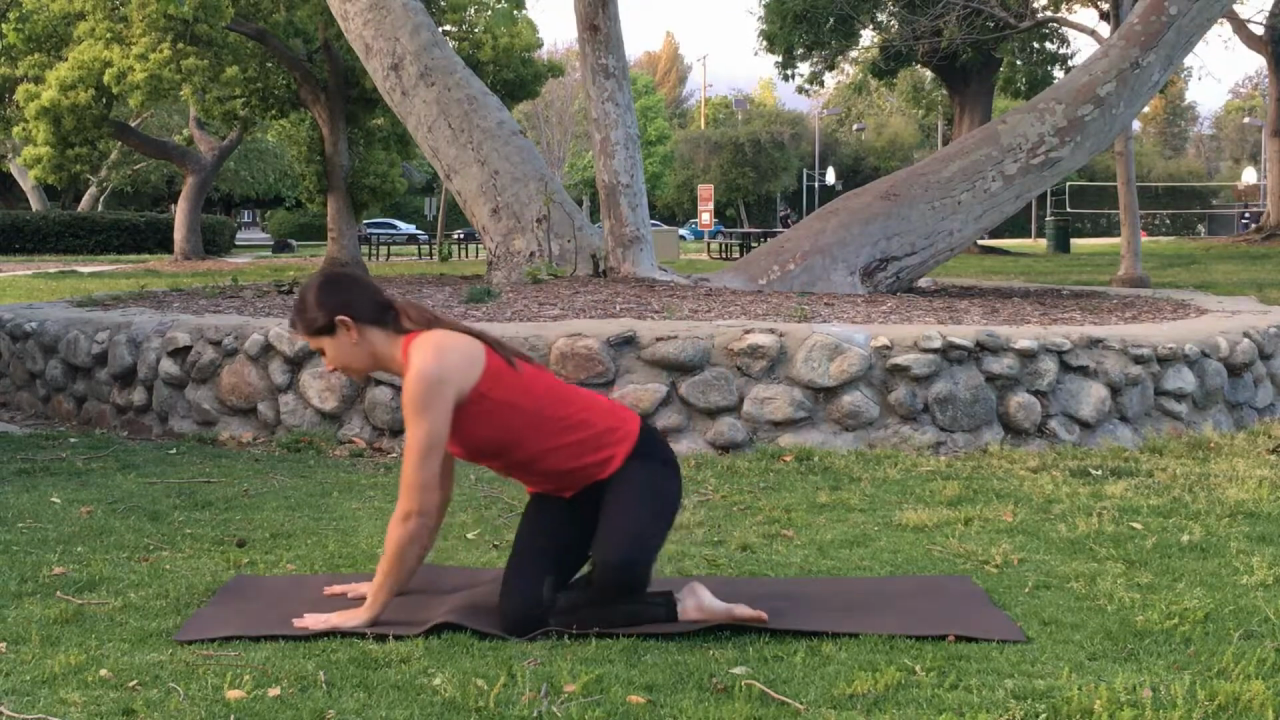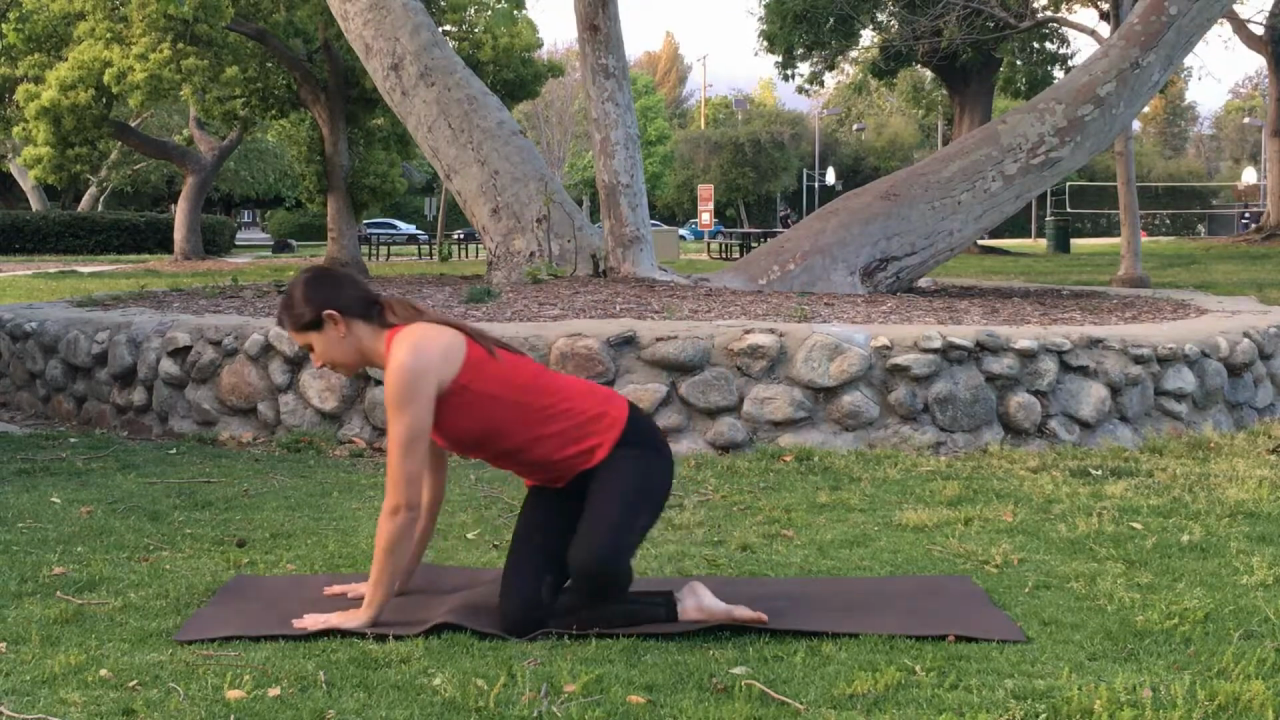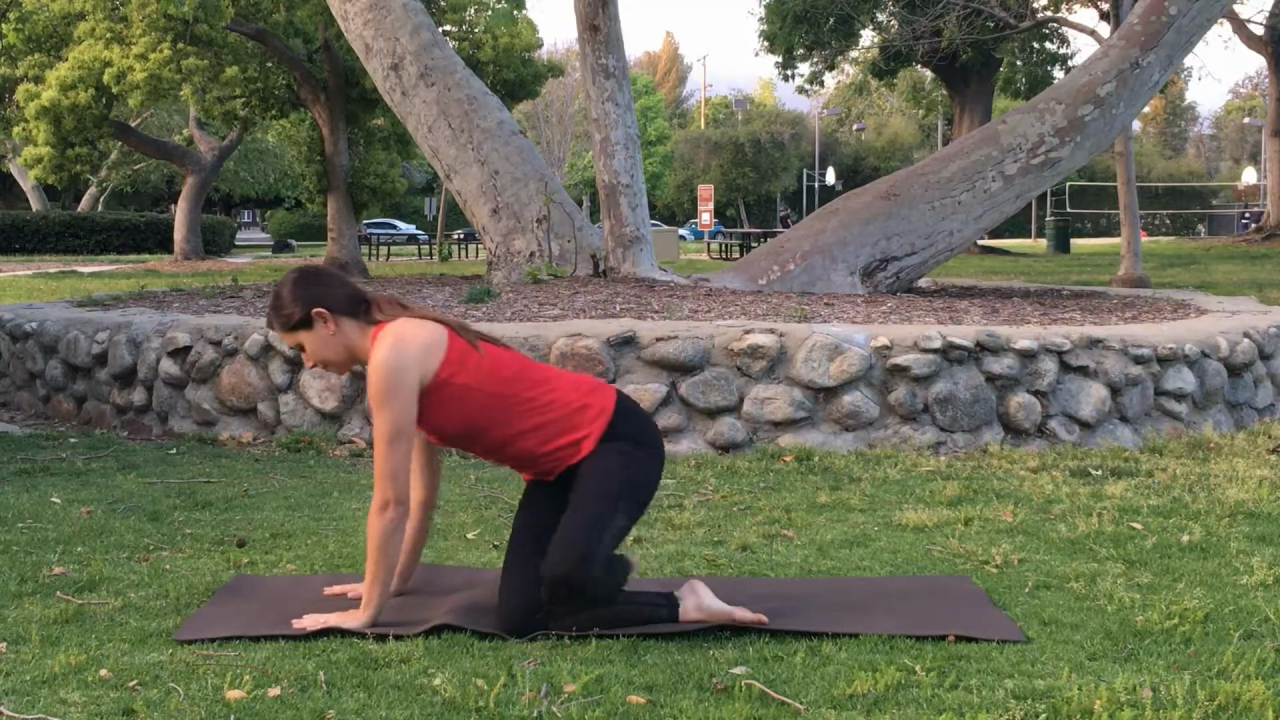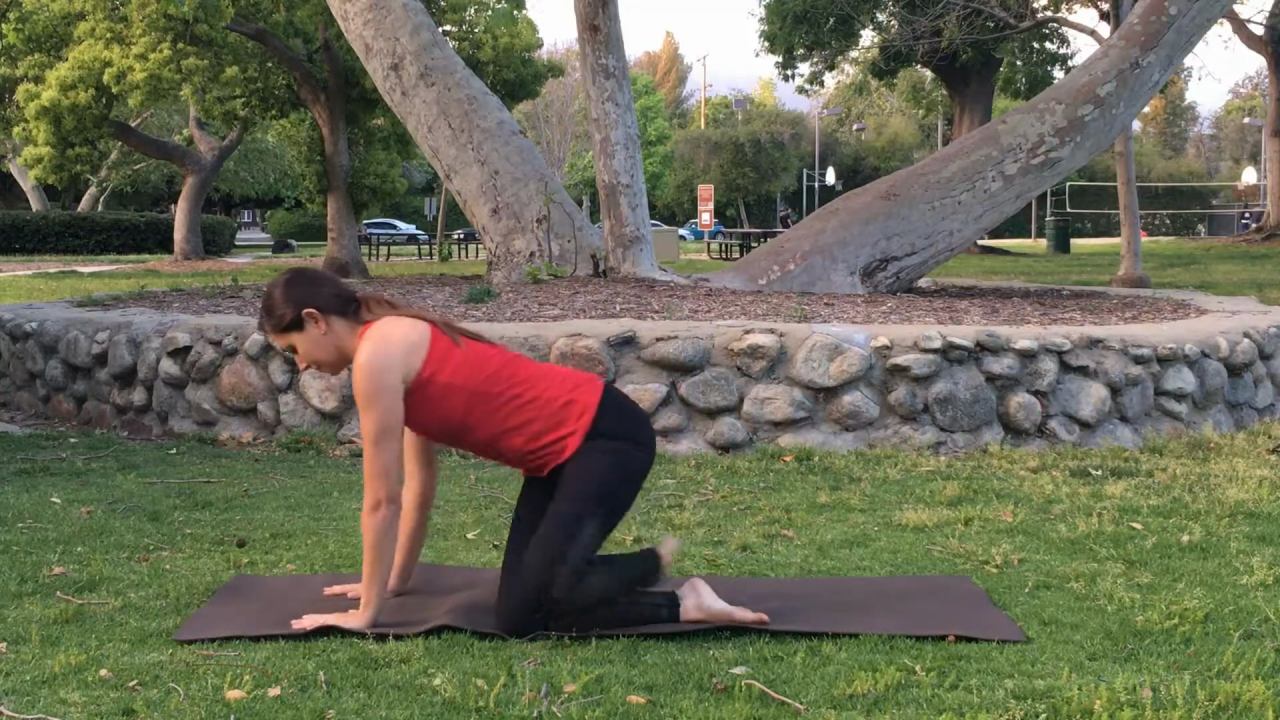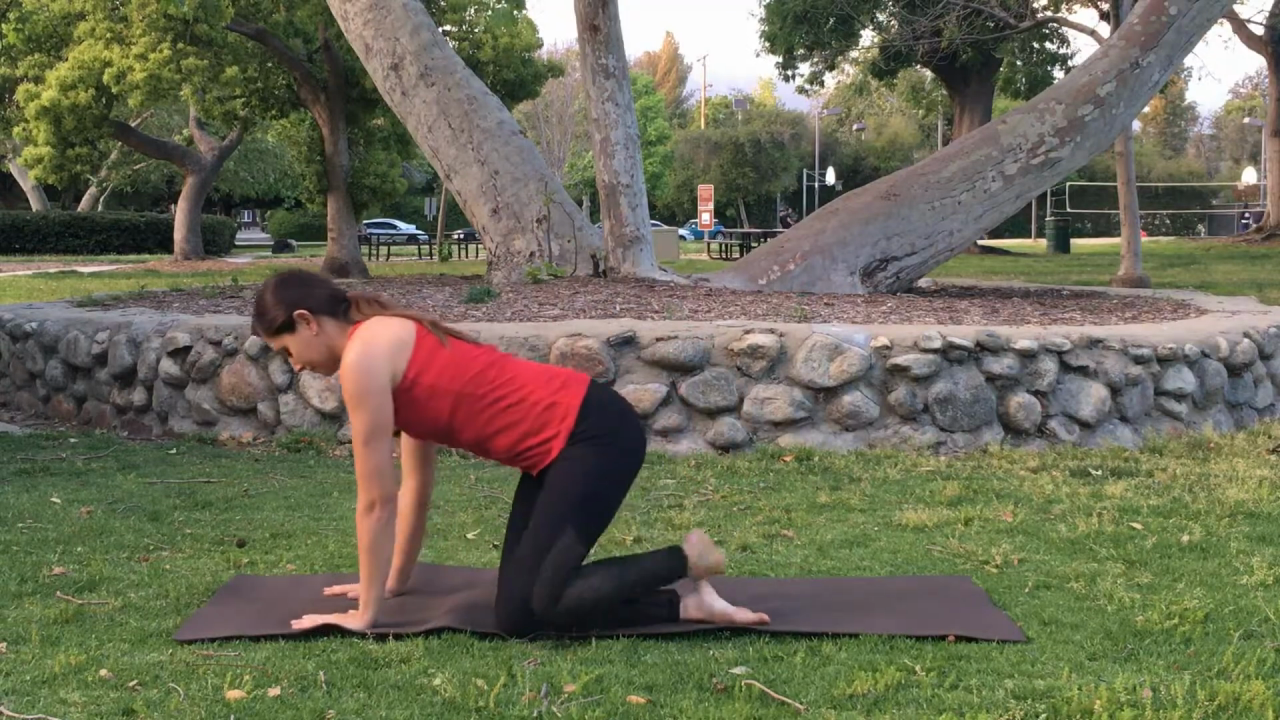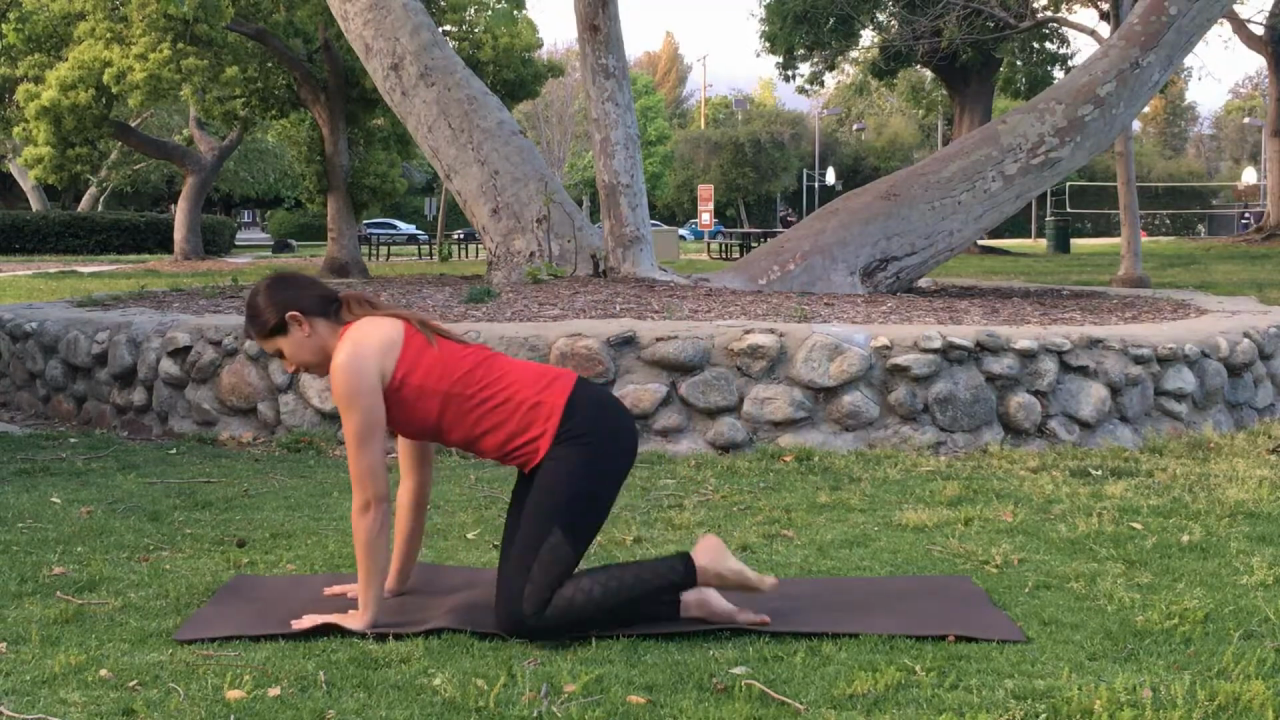
dt=0.1s
person 1, frame 1
left shoulder: (429, 363)
right shoulder: (423, 361)
left elbow: (414, 512)
right elbow: (435, 497)
left wrist: (370, 610)
right wrist: (388, 582)
left hip: (630, 461)
right hip: (563, 486)
left knee: (616, 571)
right knee: (519, 617)
right ankle: (681, 608)
person 1, frame 2
left shoulder: (411, 357)
right shoulder: (413, 351)
left elbow: (402, 505)
right elbow: (428, 491)
left wrist: (368, 611)
right wrist: (393, 579)
left hip: (624, 445)
right hip: (563, 469)
left knee: (593, 569)
right knee: (519, 619)
left ankle: (610, 573)
right ankle: (680, 607)
person 1, frame 3
left shoulder: (392, 353)
right shoulder: (403, 344)
left elbow: (392, 502)
right elbow: (422, 488)
left wrist: (366, 612)
right wrist: (394, 579)
left hip: (615, 439)
right hip: (558, 464)
left knee: (568, 572)
right knee: (518, 619)
left ankle: (636, 584)
right ankle: (682, 607)
person 1, frame 4
left shoulder: (376, 354)
right shoulder: (399, 343)
left elbow: (381, 499)
right elbow: (417, 483)
left wrist: (367, 610)
right wrist: (393, 580)
left hip: (606, 431)
right hip: (561, 450)
left knee: (555, 588)
right knee: (518, 618)
left ankle: (651, 564)
right ankle: (685, 604)
person 1, frame 5
left shoulder: (363, 354)
right shoulder: (392, 342)
left elbow: (375, 500)
right elbow: (415, 484)
left wrist: (366, 611)
right wrist: (393, 581)
left hip: (595, 431)
right hip: (558, 447)
left knee: (540, 604)
right knee: (516, 620)
left ankle: (685, 558)
right ankle: (685, 604)
person 1, frame 6
left shoulder: (353, 357)
right shoulder: (388, 341)
left elbow: (370, 499)
right elbow: (415, 482)
left wrist: (366, 611)
right wrist: (394, 579)
left hip: (584, 430)
right hip: (561, 435)
left knee: (531, 613)
right knee: (519, 611)
left ankle: (698, 565)
right ankle: (687, 600)
